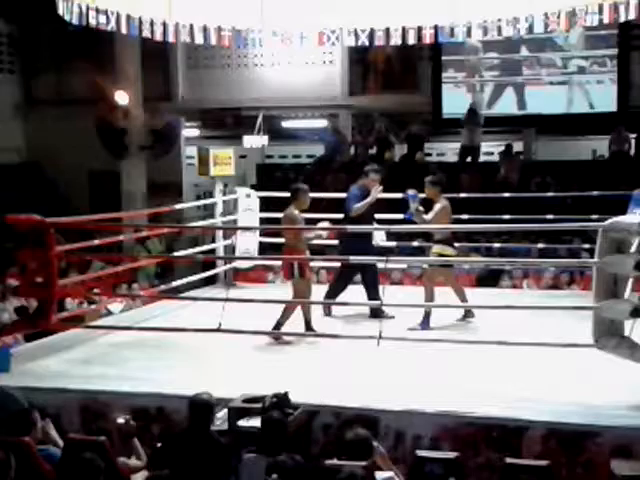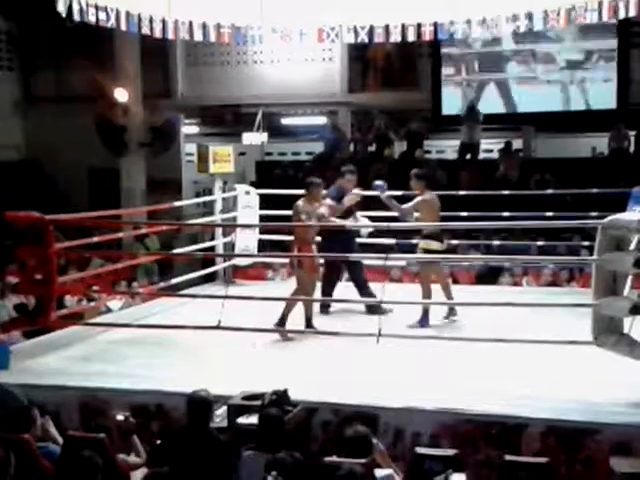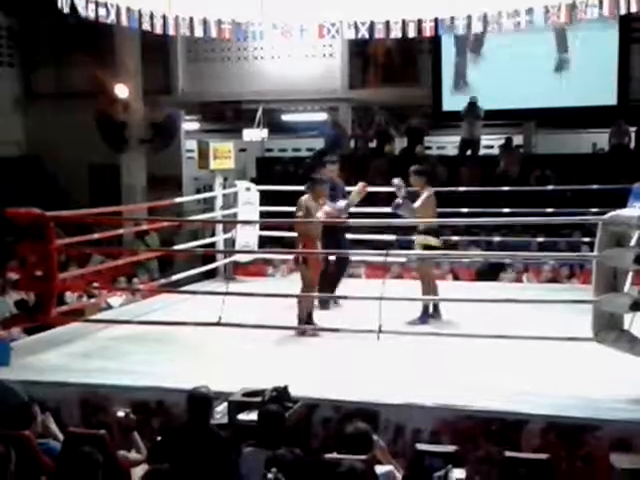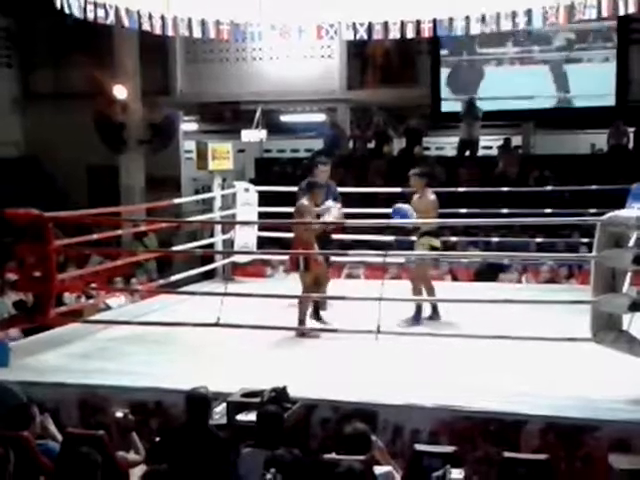
dt=0.3s
person 1, frame 1
left shoulder: (293, 213)
right shoulder: (293, 215)
right elbow: (302, 238)
left wrist: (317, 232)
right wrist: (320, 233)
left hip: (299, 256)
right hip: (295, 258)
left knee: (306, 294)
right knee: (299, 297)
left ankle: (309, 327)
right ankle: (276, 329)
person 1, frame 2
left shoulder: (316, 205)
right shoulder: (300, 206)
left elbow: (329, 219)
right elbow: (306, 227)
right wrist: (320, 215)
left hip: (310, 248)
right hip: (301, 249)
left knee: (310, 288)
right knee: (302, 289)
left ankle: (309, 324)
right ankle: (281, 322)
person 1, frame 3
left shoulder: (322, 201)
right shoulder: (304, 201)
right elbow: (299, 223)
right wrist: (318, 217)
left hip: (315, 245)
right hip: (305, 246)
left knee: (313, 285)
right knee: (308, 286)
left ankle: (309, 320)
right ankle: (301, 324)
person 1, frame 4
left shoulder: (310, 205)
right shoulder: (303, 205)
right elbow: (310, 228)
left hip: (311, 248)
right hip: (302, 250)
left knee: (323, 278)
right knee: (308, 288)
left ankle: (316, 313)
right ankle: (301, 327)
person 2, frame 1
left shoulder: (441, 205)
right shoulder: (441, 203)
left elbow: (426, 222)
right elbow: (433, 223)
left wrist: (415, 208)
right wrist: (418, 215)
left hip: (442, 246)
right hip: (445, 244)
left knee: (428, 283)
right knee: (452, 281)
left ankle: (425, 321)
right ankle: (468, 311)
person 2, frame 2
left shoulder: (424, 199)
right shoulder: (432, 197)
left elbow: (401, 210)
left wrist: (384, 196)
right wrist: (413, 217)
left hip: (430, 240)
right hip: (436, 239)
left knee: (424, 280)
right knee: (440, 275)
left ankle: (424, 319)
right ankle: (451, 308)
person 2, frame 3
left shoulder: (427, 194)
right shoulder: (424, 193)
left elbow: (413, 211)
left wrist: (401, 192)
right wrist: (403, 208)
left hip: (427, 237)
right hip: (424, 236)
left knee: (424, 276)
right knee: (428, 276)
left ankle: (425, 314)
right ankle: (435, 310)
person 2, frame 4
left shoulder: (431, 198)
right shoulder: (415, 198)
left elbow: (432, 222)
right elbow: (415, 219)
left wrist: (414, 217)
left hip: (428, 239)
right hip: (421, 238)
left knee: (416, 276)
right knee: (424, 278)
left ankle: (417, 315)
right ankle: (435, 312)
person 3, frame 1
left shoulder: (369, 193)
right shoulder: (354, 192)
right elbow: (353, 212)
right wrist: (371, 199)
left hip: (365, 241)
right hip: (352, 241)
left knee: (371, 274)
right knee: (347, 273)
left ankle: (376, 309)
right ankle: (328, 300)
person 3, frame 2
left shoulder: (351, 194)
right shoulder: (332, 194)
right elbow: (326, 214)
left wrist: (356, 221)
right wrist: (344, 214)
left hip: (347, 238)
right hip: (332, 239)
left knee: (357, 270)
right knee: (332, 271)
left ankle: (372, 304)
right ankle: (325, 303)
person 3, frame 3
left shoulder: (338, 184)
left elbow: (345, 202)
left wrist: (343, 205)
right wrist: (333, 208)
left hip: (338, 229)
right hip: (322, 230)
left knee: (344, 260)
right knee: (323, 264)
left ankle: (330, 291)
right ankle: (324, 297)
person 3, frame 4
left shoulder: (331, 186)
right shoulder: (306, 186)
left elbow: (338, 204)
left wrist: (335, 207)
right wrist: (320, 210)
left hip: (326, 229)
left knee: (324, 262)
